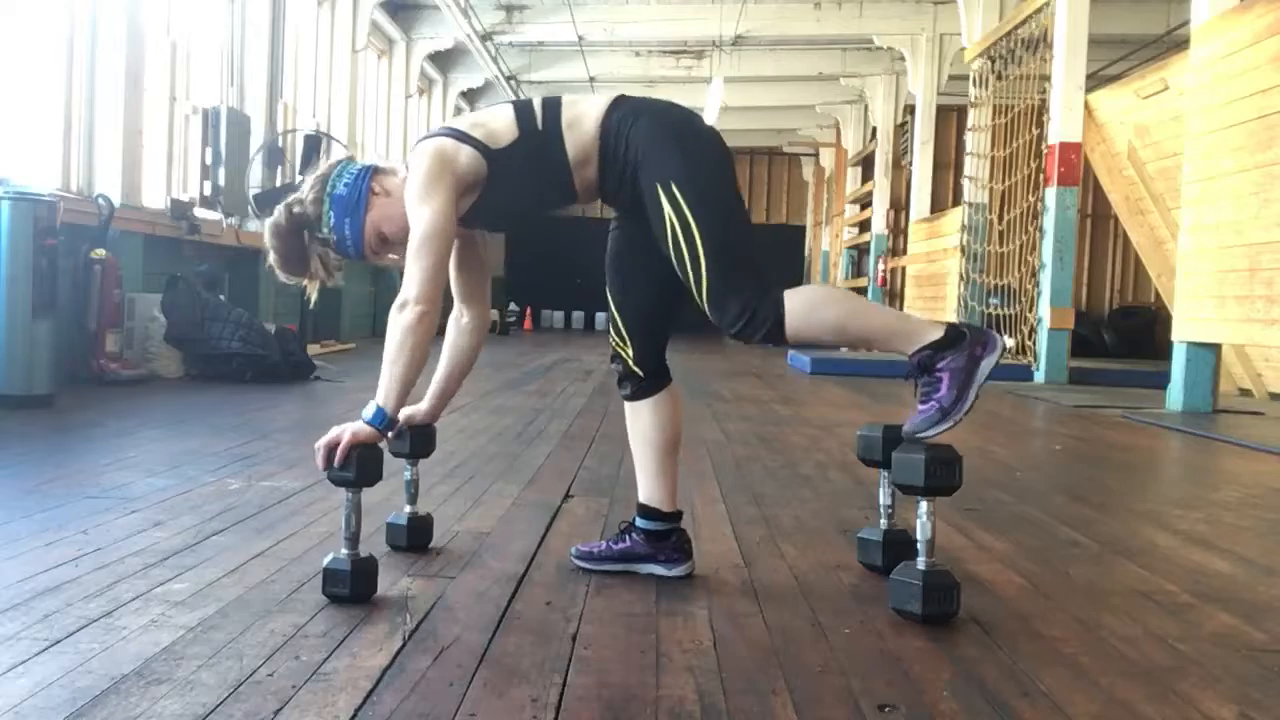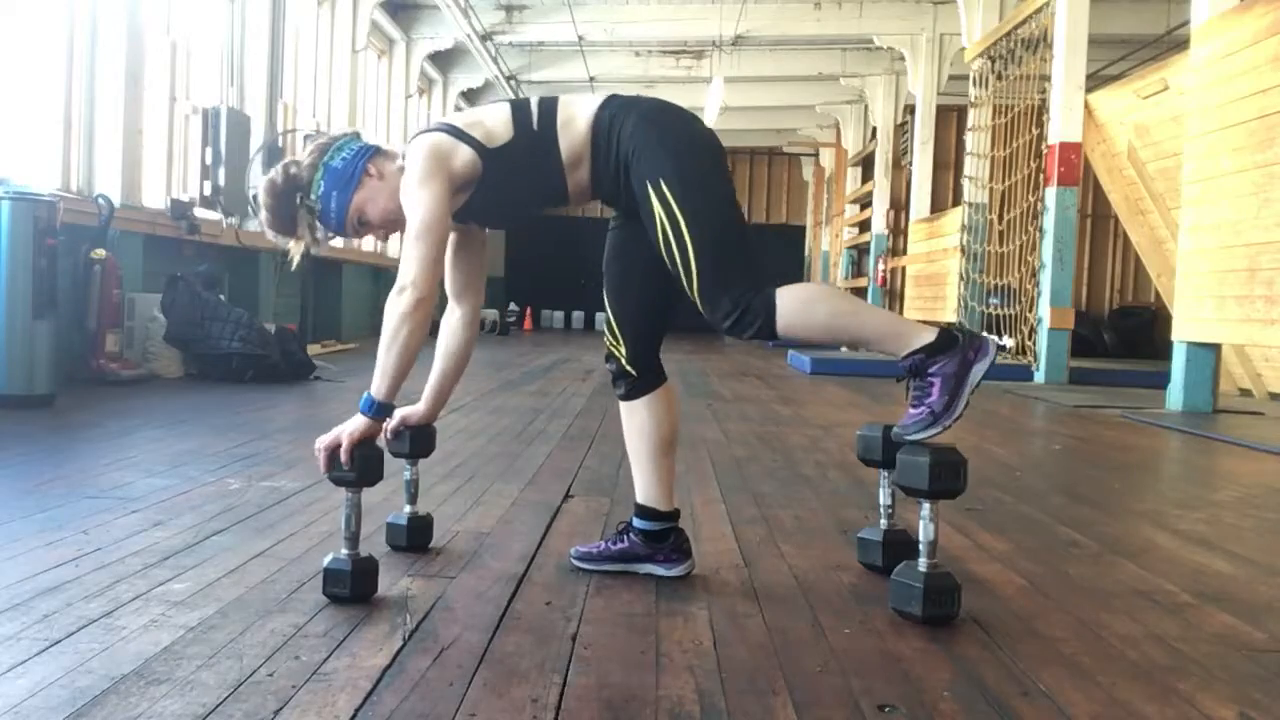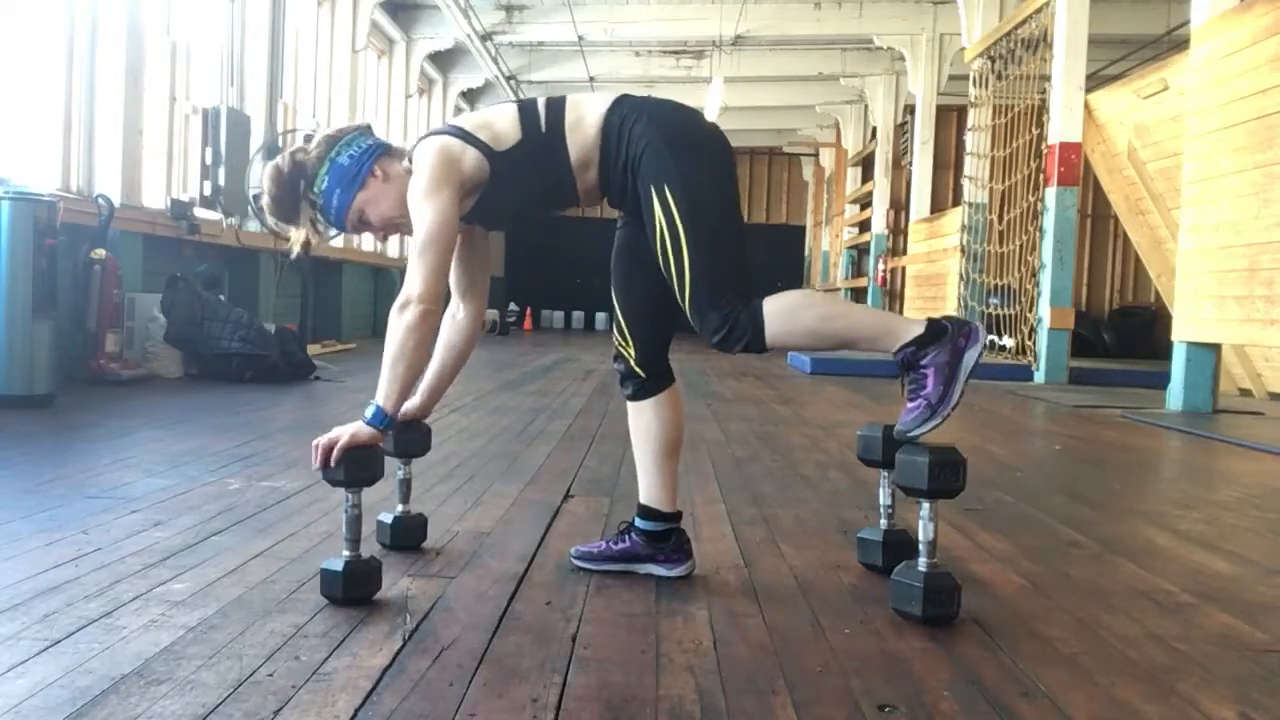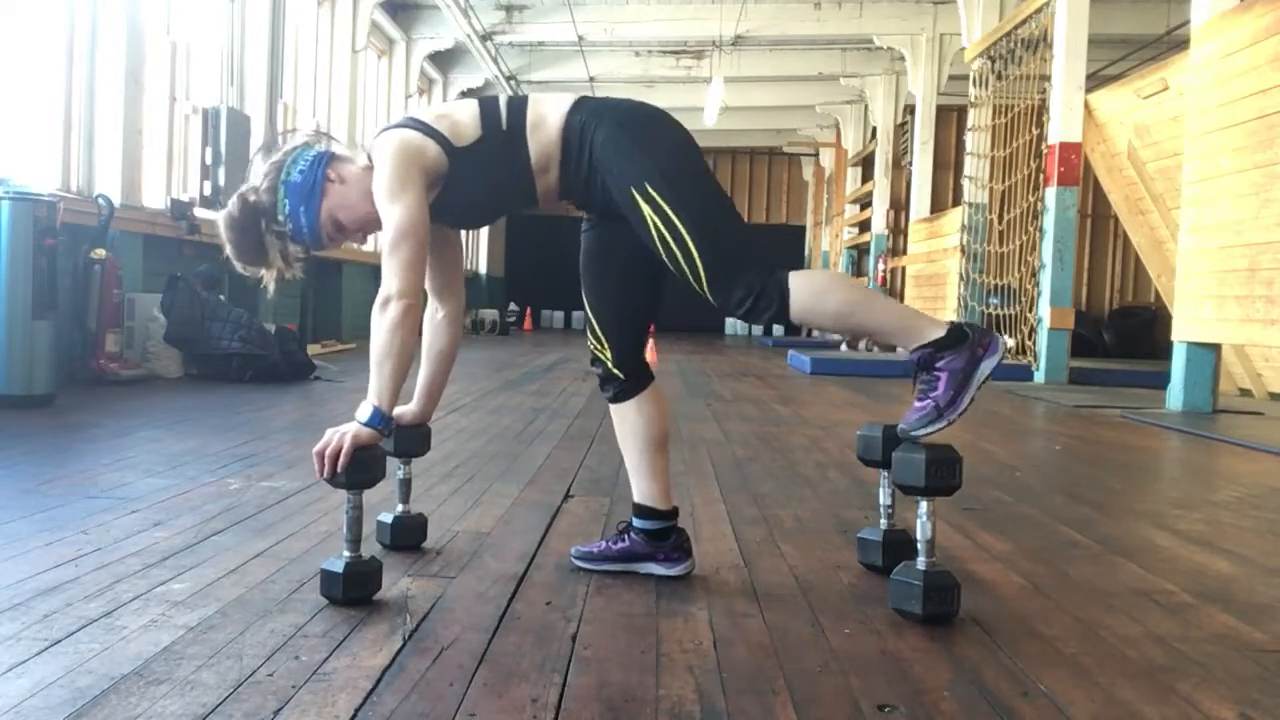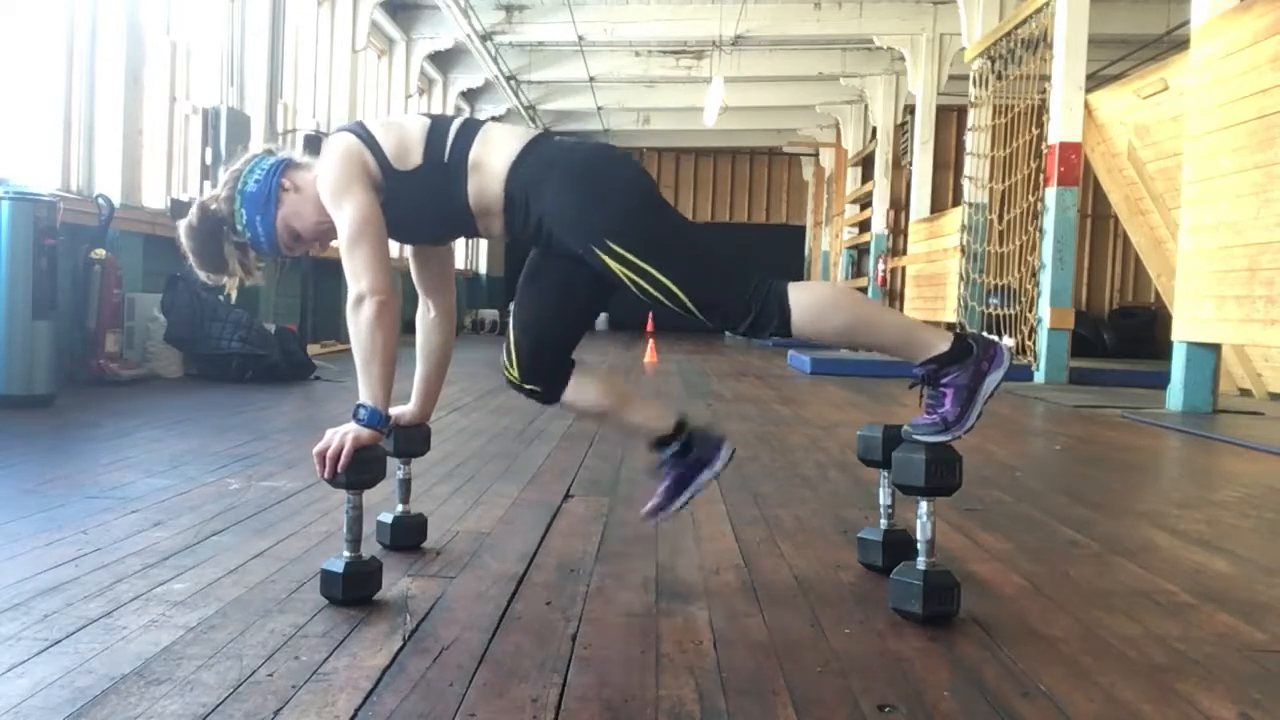
dt=0.5s
person 1, frame 1
left shoulder: (431, 168)
right shoulder: (453, 202)
left elbow: (414, 306)
right elbow: (469, 315)
left wrist: (378, 417)
right wrist: (428, 409)
left hip: (661, 149)
right hip: (643, 182)
left knee: (742, 309)
right knee: (636, 361)
left ankle: (945, 345)
right ankle: (660, 531)
person 1, frame 2
left shoulder: (428, 160)
right shoulder: (451, 197)
left elbow: (411, 295)
right elbow: (462, 307)
left wrist: (370, 409)
right wrist: (425, 410)
left hip: (657, 148)
right hip: (639, 182)
left knee: (737, 306)
right knee: (629, 360)
left ankle: (939, 351)
right ankle: (657, 533)
person 1, frame 3
left shoulder: (436, 166)
right shoulder: (459, 194)
left elbow: (417, 305)
right elbow: (464, 309)
left wrist: (377, 419)
right wrist: (420, 405)
left hip: (665, 151)
right hip: (647, 180)
left knee: (725, 321)
right knee: (639, 360)
left ankle: (927, 341)
right ankle: (658, 532)
person 1, frame 4
left shoulder: (396, 159)
right shoulder: (426, 193)
left elbow: (399, 298)
right elbow: (444, 305)
left wrist: (374, 416)
right wrist: (418, 409)
left hip: (625, 146)
right hip: (609, 188)
left knee: (745, 287)
right knee: (616, 363)
left ankle: (949, 346)
right ankle: (656, 532)
person 1, frame 5
left shoulder: (341, 161)
right shoulder: (390, 191)
left elbow: (370, 299)
right elbow: (436, 303)
left wrist: (369, 418)
right wrist: (417, 411)
left hip: (579, 192)
right hip: (569, 210)
left knee: (747, 305)
right knee: (531, 367)
left ankle: (952, 356)
right ankle: (681, 443)
